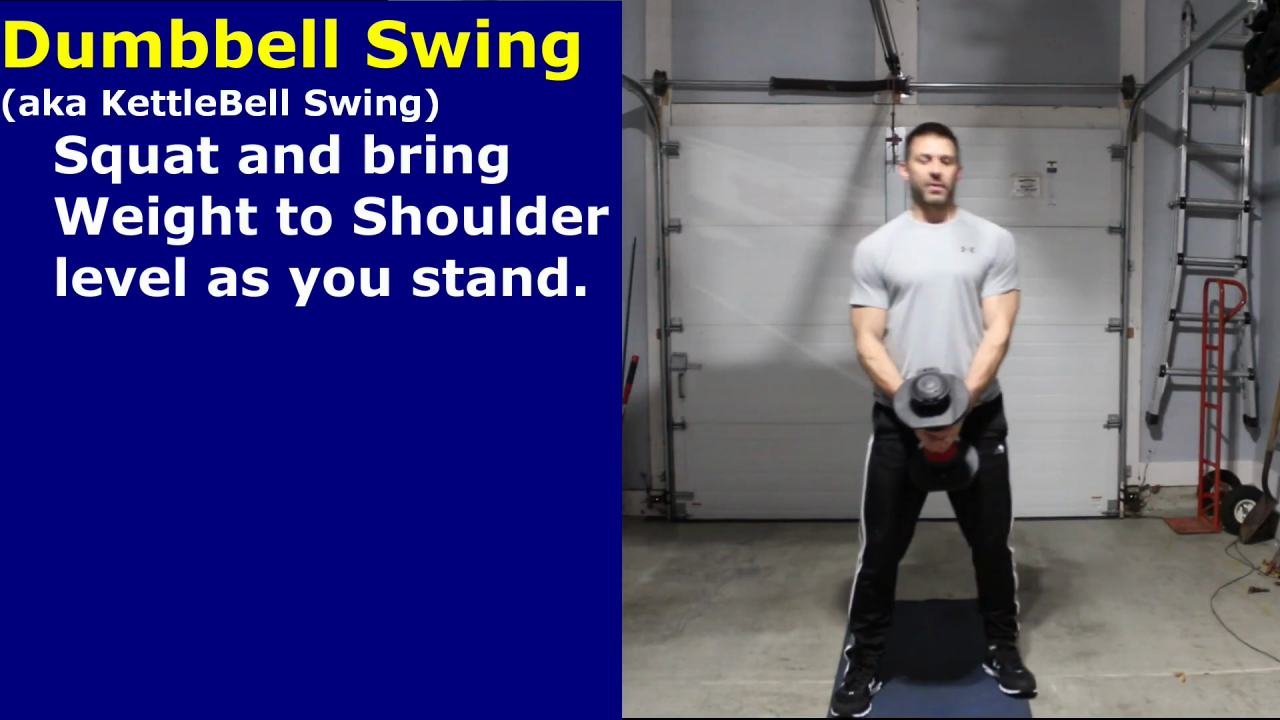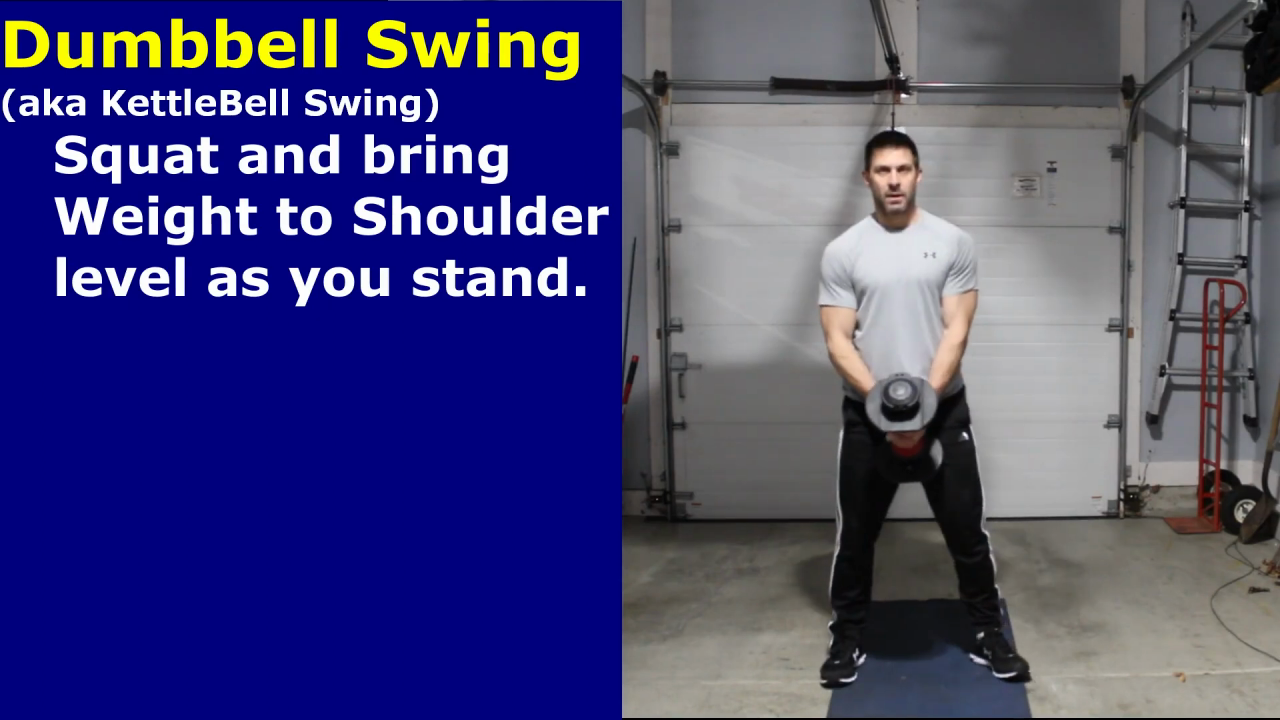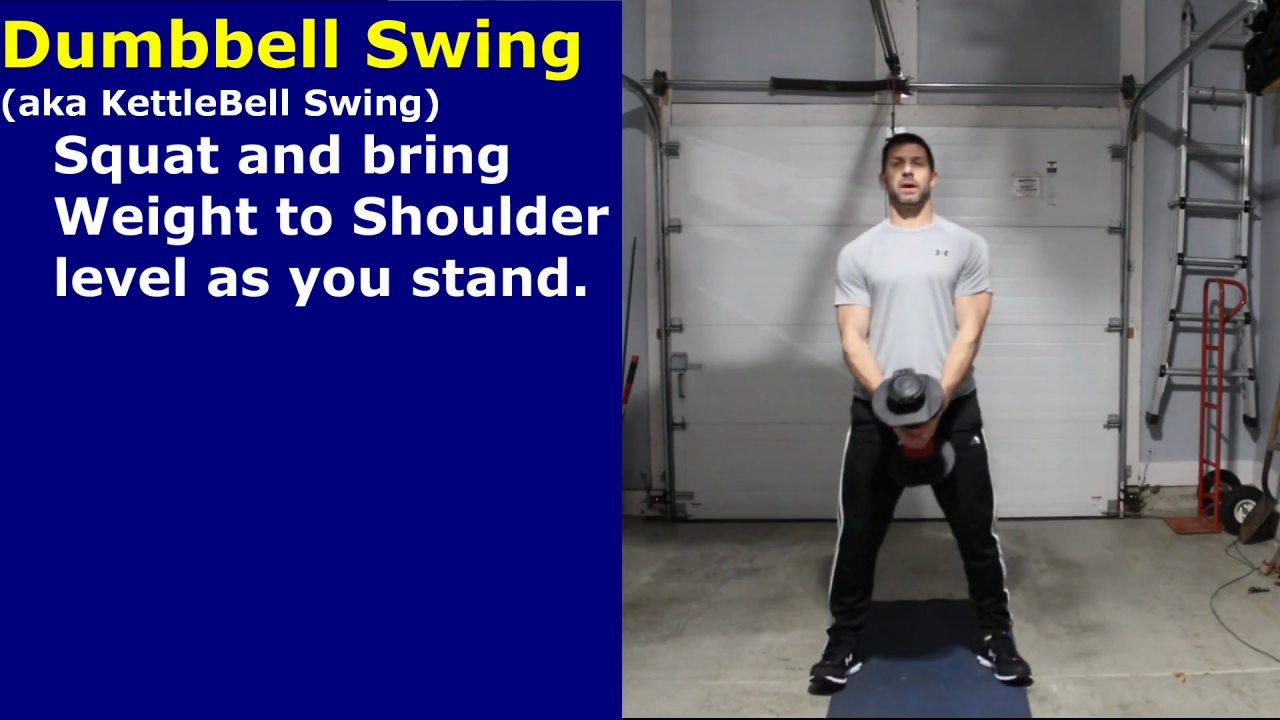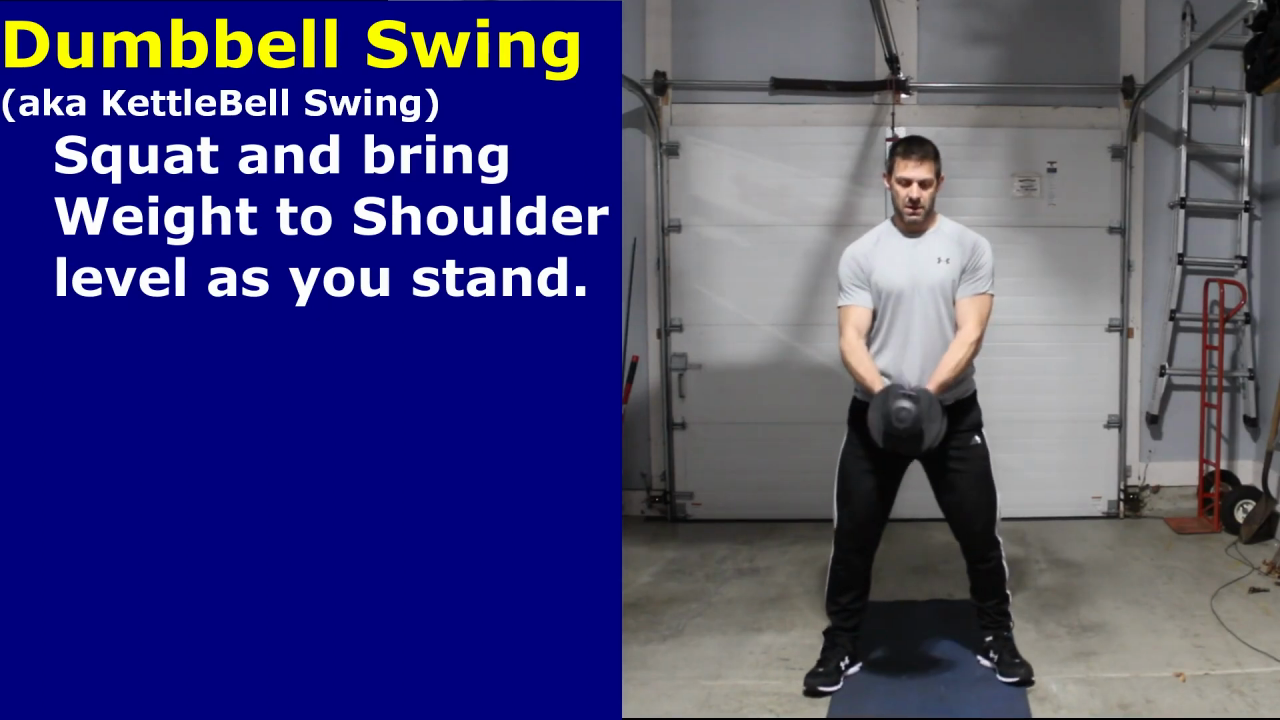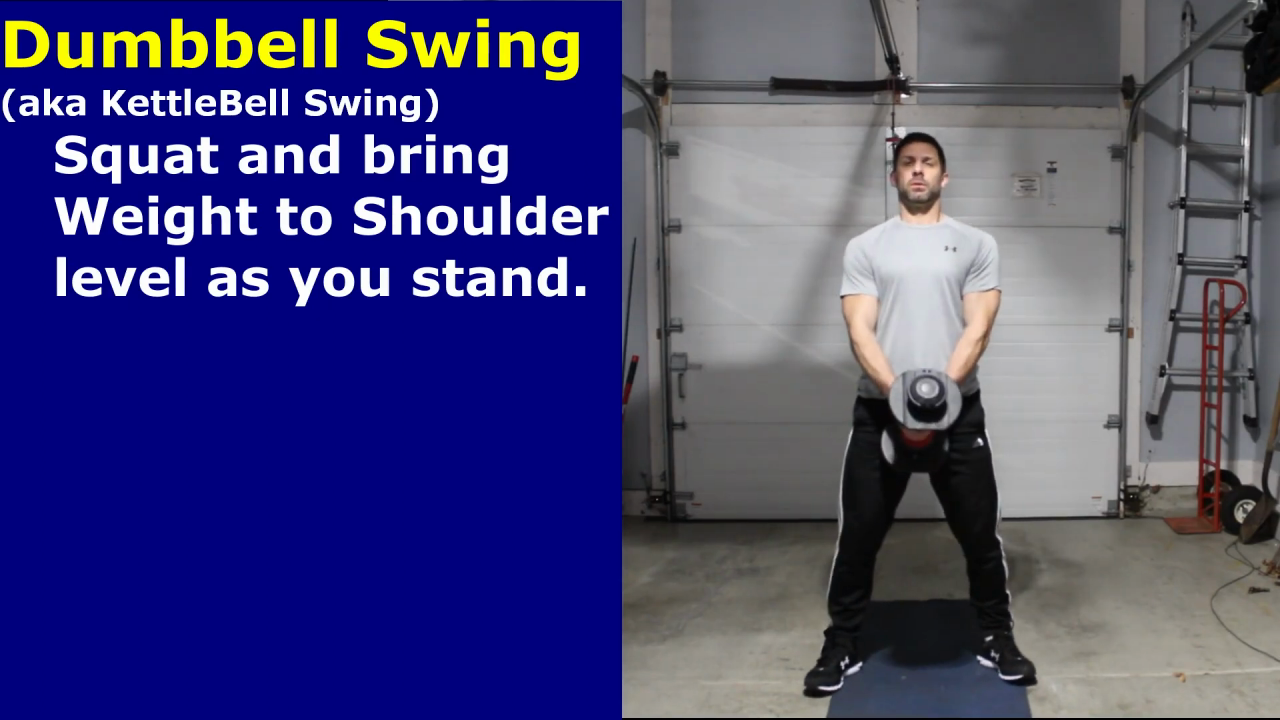
dt=1s
person 1, frame 1
left shoulder: (993, 241)
right shoulder: (876, 248)
left elbow: (998, 332)
right elbow: (868, 341)
left hip: (978, 416)
right hip: (898, 418)
left knee: (991, 543)
right knee: (880, 548)
left ankle: (1001, 647)
right ankle: (863, 663)
person 1, frame 2
left shoulder: (953, 242)
right shoulder: (842, 251)
left elbow: (957, 331)
right elbow: (838, 340)
left hip: (944, 408)
right hip: (866, 412)
left knee: (966, 528)
right knee: (856, 531)
left ankle: (988, 634)
right ankle: (847, 638)
person 1, frame 3
left shoulder: (966, 245)
right shoulder: (857, 252)
left elbow: (969, 333)
right elbow: (853, 339)
left wrist: (935, 404)
left hip: (954, 410)
right hip: (875, 412)
left knee: (976, 529)
right knee: (859, 531)
left ankle: (995, 637)
right ankle: (844, 642)
person 1, frame 4
left shoulder: (971, 247)
right shoulder: (861, 254)
left elbow: (970, 333)
right elbow: (851, 339)
left wrist: (927, 394)
right wrist: (885, 393)
left hip: (954, 410)
right hip: (874, 411)
left knee: (979, 531)
right knee: (853, 534)
left ankle: (997, 639)
right ankle: (841, 647)
person 1, frame 5
left shoulder: (977, 244)
right shoulder: (865, 247)
left elbow: (978, 329)
right elbow: (860, 331)
left hip: (959, 411)
right hip: (879, 410)
left knee: (979, 532)
right knee: (859, 534)
left ankle: (996, 639)
right ankle: (842, 646)
